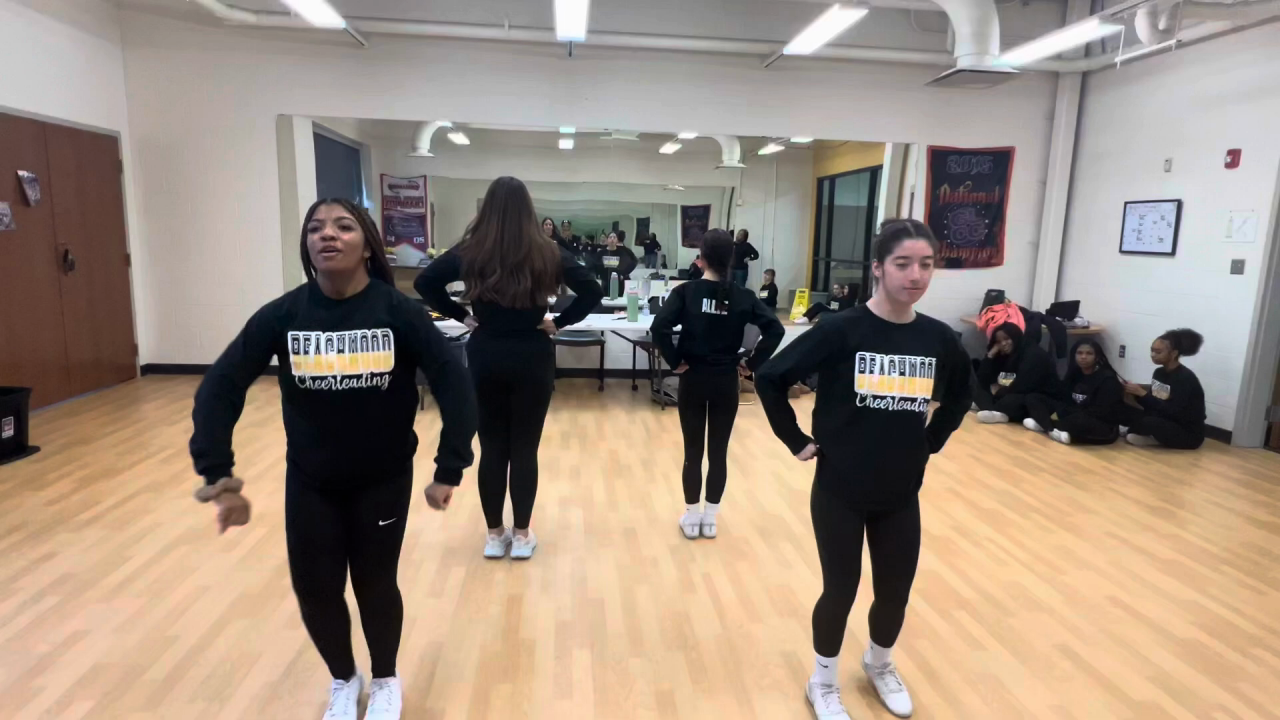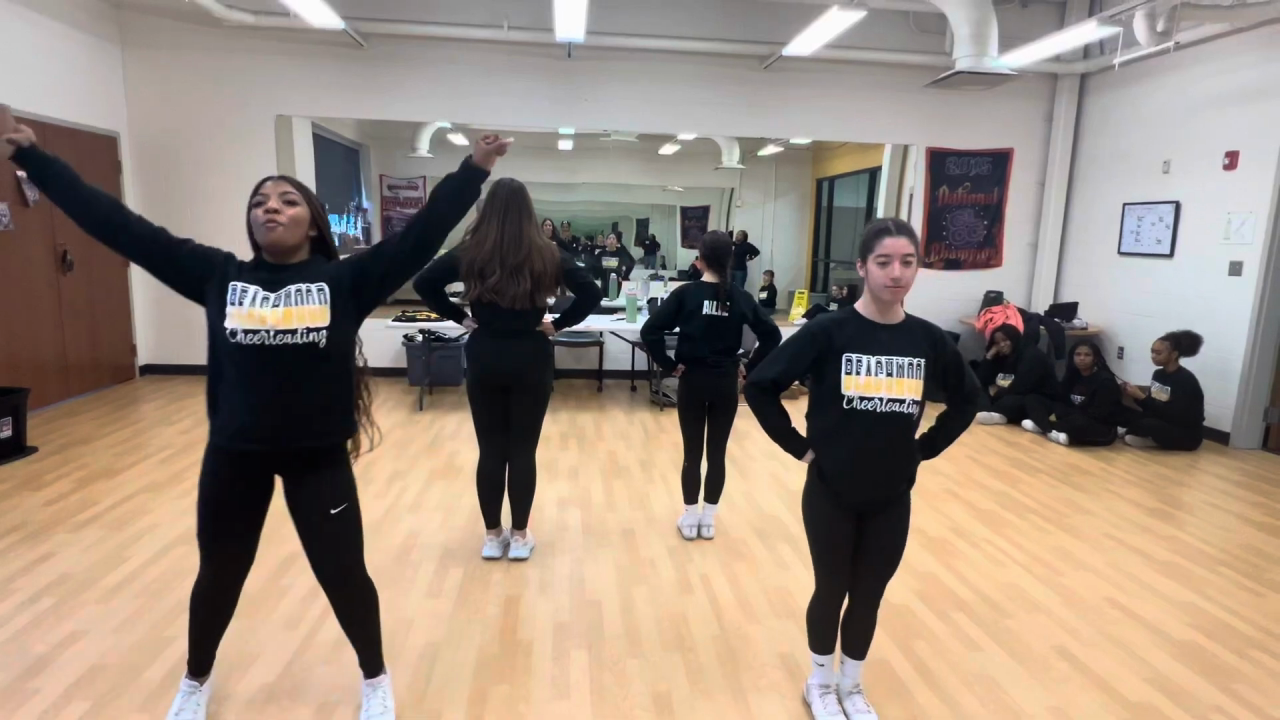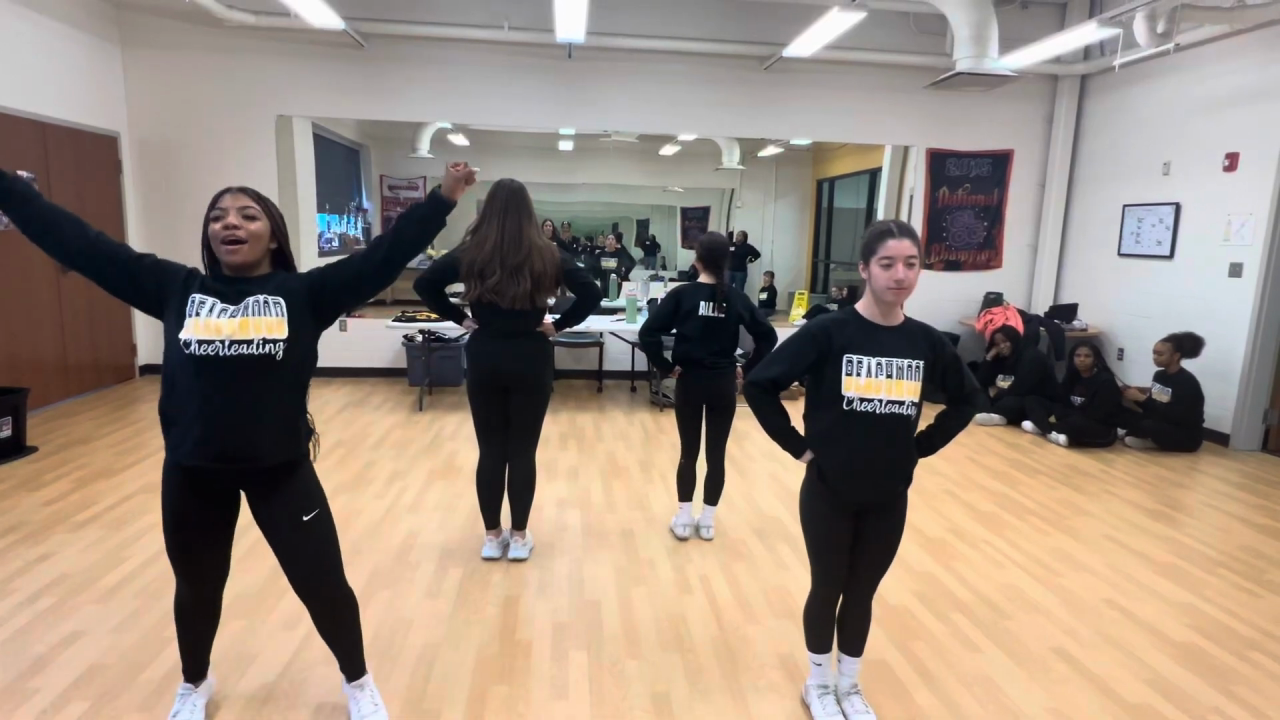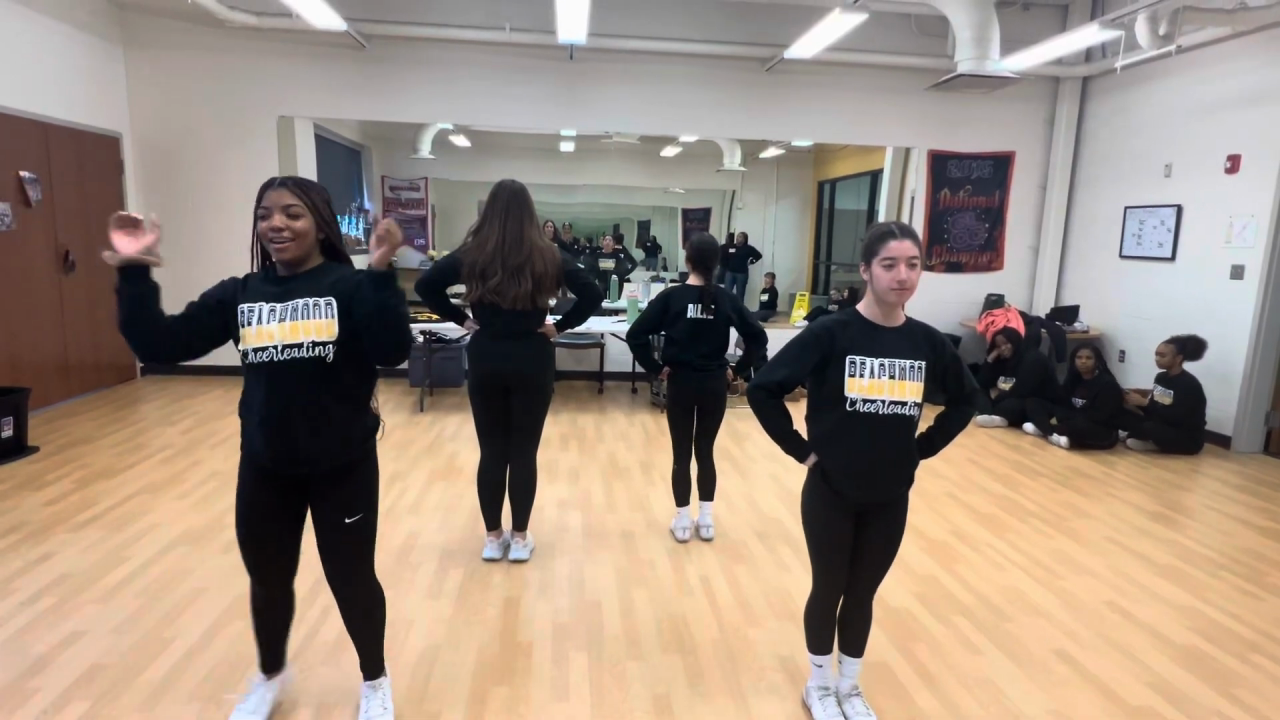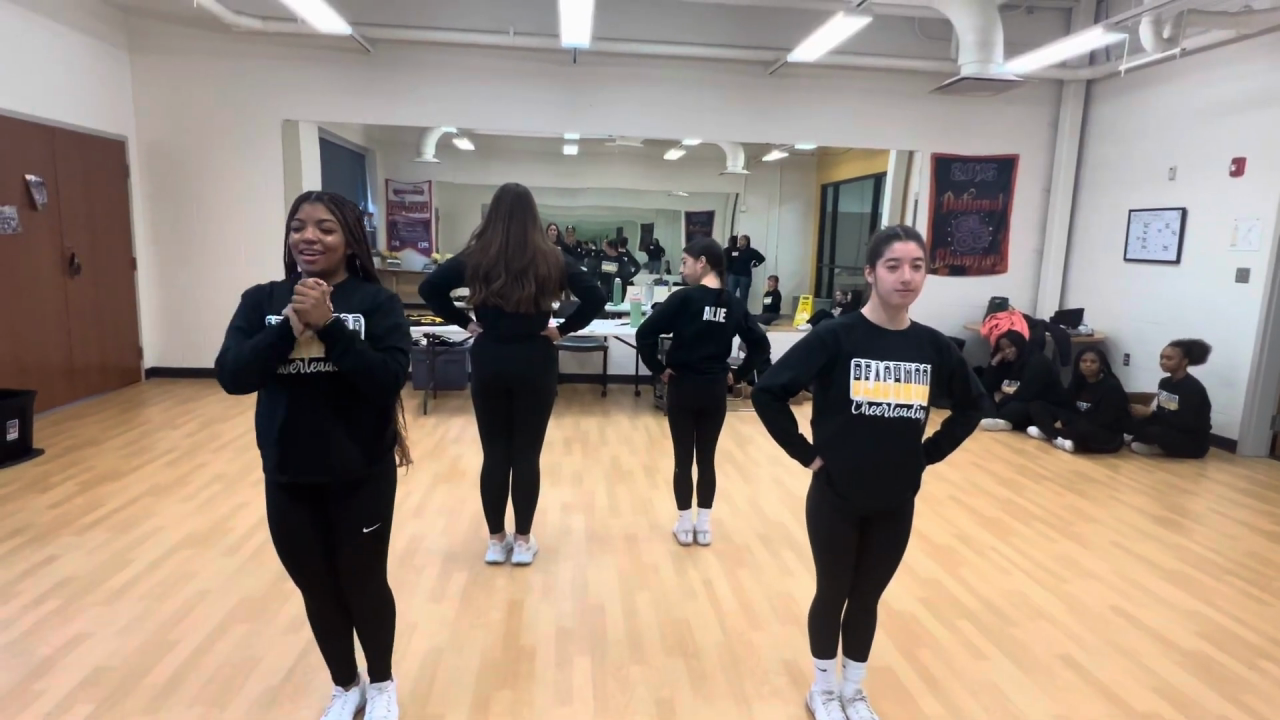
dt=0.4s
person 1, frame 1
left shoulder: (401, 312)
right shoulder: (281, 315)
left elbow: (452, 383)
right elbow: (223, 386)
left wrist: (449, 471)
right wrist: (217, 470)
left hip: (385, 474)
right hip: (313, 475)
left knee: (376, 584)
right knee: (314, 587)
left ankle: (385, 677)
person 1, frame 2
left shoulder: (345, 281)
right shoulder: (217, 275)
left elbow: (420, 236)
right elbow: (122, 227)
left wrist: (473, 172)
left hip: (317, 455)
right hip: (233, 454)
left knee: (344, 574)
right knee: (219, 575)
person 1, frame 3
left shoulder: (302, 294)
right shoulder: (178, 289)
left elbow: (381, 259)
right elbow: (83, 246)
left wrist: (441, 202)
left hip: (282, 469)
right hip: (195, 470)
left knee: (324, 586)
right knee: (197, 589)
person 1, frame 4
left shoulder: (352, 289)
right shoulder: (238, 294)
left elbow: (390, 351)
right elbow: (158, 349)
left wrist: (382, 275)
right wrist: (134, 272)
left hip: (342, 462)
right hip: (265, 465)
left knee: (352, 577)
right knee: (269, 578)
right ankle: (269, 676)
person 1, frame 5
left shoulder: (377, 304)
right shoulder: (262, 302)
left elbow: (387, 381)
right elbow: (231, 374)
left wrist: (329, 325)
right wrist: (291, 329)
left hip: (362, 474)
right hip: (288, 477)
left knee: (364, 584)
right knee: (317, 589)
person 2, frame 1
left shoulder: (940, 338)
right shoulder: (841, 330)
left elbow: (960, 397)
right elbow: (770, 378)
left wrist: (928, 444)
right wrist: (800, 441)
left hip: (900, 493)
right hip: (839, 489)
left knee: (895, 594)
right knee: (840, 590)
left ankle: (879, 661)
person 2, frame 2
left shoulder: (929, 339)
right shoulder: (827, 331)
left elbow: (967, 398)
right elbow: (759, 386)
left wrist: (925, 449)
right wrist: (799, 446)
left hip: (892, 497)
right hip: (831, 493)
left knee: (868, 595)
right knee: (831, 591)
person 2, frame 3
left shoulder: (927, 341)
right shoulder: (827, 332)
left elbow: (966, 399)
right elbow: (759, 385)
left wrist: (921, 446)
right wrist: (798, 444)
left hip: (888, 497)
right hip: (828, 491)
left knee: (862, 592)
right knee: (827, 588)
person 2, frame 4
left shoulder: (928, 341)
right shoulder: (830, 333)
left elbow: (965, 400)
right elbow: (763, 389)
left wrist: (923, 447)
right wrist: (802, 448)
left hip: (890, 497)
right hip: (830, 492)
left knee: (863, 592)
right knee: (828, 589)
person 2, frame 5
left shoulder: (934, 345)
right shoulder: (835, 337)
left elbow: (971, 405)
right elbow: (767, 392)
left wrist: (929, 453)
right wrist: (807, 452)
left hip: (896, 502)
right hip: (835, 497)
left knee: (867, 597)
right knee: (832, 593)
person 3, frame 1
left shoulder: (469, 252)
right shoulder: (546, 254)
left elbow: (425, 283)
right elbow: (592, 291)
left wrist: (461, 315)
right wrist: (559, 321)
left hip: (485, 358)
right hip: (531, 359)
left knee: (491, 449)
right knee: (524, 450)
left ankle: (495, 534)
right ankle: (521, 535)
person 3, frame 2
left shoulder: (470, 253)
right shoulder: (546, 256)
left elbow: (424, 283)
right elbow: (591, 293)
left wrist: (461, 317)
right wrist: (559, 323)
left hip: (484, 359)
right hip: (530, 360)
left knee: (490, 450)
right knee: (523, 451)
left ankle: (493, 535)
right ankle: (519, 536)
person 3, frame 3
left shoulder: (470, 254)
right shoulder: (546, 256)
left elbow: (424, 284)
right elbow: (591, 293)
left wrist: (459, 317)
right wrist: (558, 324)
left hip: (484, 359)
right hip: (530, 360)
left knee: (490, 450)
right knee: (522, 451)
left ankle: (492, 536)
right ankle: (518, 536)
person 3, frame 4
left shoulder: (471, 255)
right shoulder: (547, 257)
left elbow: (425, 286)
right elbow: (592, 294)
left wrist: (461, 319)
right wrist: (560, 326)
left hip: (485, 360)
right hip: (531, 362)
left knee: (491, 451)
right knee: (523, 452)
left ankle: (492, 537)
right ankle: (519, 538)
person 3, frame 5
left shoulder: (475, 258)
right shoulder: (550, 260)
left elbow: (429, 288)
right elbow: (595, 298)
left wrist: (464, 322)
right wrist: (563, 328)
left hip: (488, 362)
right hip: (534, 364)
left knee: (494, 455)
right knee: (526, 455)
left ankle: (496, 540)
right ankle: (522, 541)
person 4, frame 1
left shoulder: (686, 292)
right shoulder: (741, 296)
left elbow: (660, 327)
right elbow: (774, 329)
left wrist: (675, 361)
right wrist: (751, 363)
left hip: (693, 379)
right hip: (726, 381)
left knee: (693, 451)
right knee: (718, 452)
left ankle: (691, 517)
right ankle: (710, 519)
person 4, frame 2
left shoulder: (686, 294)
right shoulder: (741, 298)
left elbow: (650, 331)
right elbow: (772, 335)
left wrist: (669, 365)
right wrist: (750, 367)
left hip: (692, 380)
right hip: (726, 382)
left knee: (692, 452)
right knee: (717, 452)
left ankle: (690, 518)
right ankle: (708, 519)
person 4, frame 3
left shoulder: (682, 295)
right shoulder: (736, 298)
left elbow: (648, 334)
right elbow: (768, 336)
left wrist: (666, 367)
right wrist: (746, 368)
left hip: (690, 381)
right hip: (724, 383)
left knee: (689, 451)
right knee: (717, 453)
left ankle: (683, 518)
right ankle: (707, 520)
person 4, frame 4
left shoulder: (671, 297)
right shoulder: (726, 299)
left elbow: (636, 335)
right elbow: (758, 337)
left wrist: (656, 368)
right wrist: (736, 369)
left hip: (680, 383)
right hip: (715, 384)
left knee: (682, 454)
right knee: (706, 452)
left ankle: (683, 522)
right ankle: (706, 519)
person 4, frame 5
left shoulder: (685, 298)
right shoulder: (733, 304)
left elbow: (645, 333)
right elbow: (760, 345)
left wrist: (658, 368)
right wrist: (737, 374)
left hip: (683, 386)
right hip: (716, 389)
left knee: (683, 458)
right knee: (707, 457)
left ankle: (685, 525)
right ankle: (703, 525)
